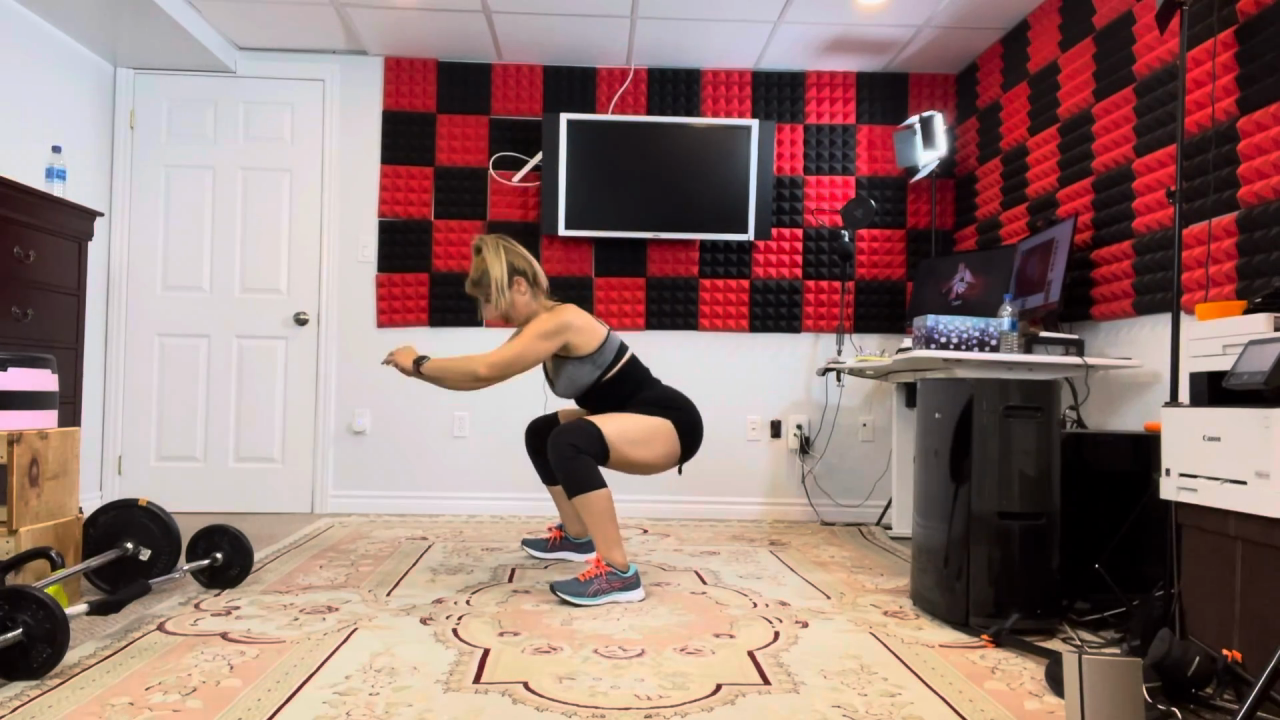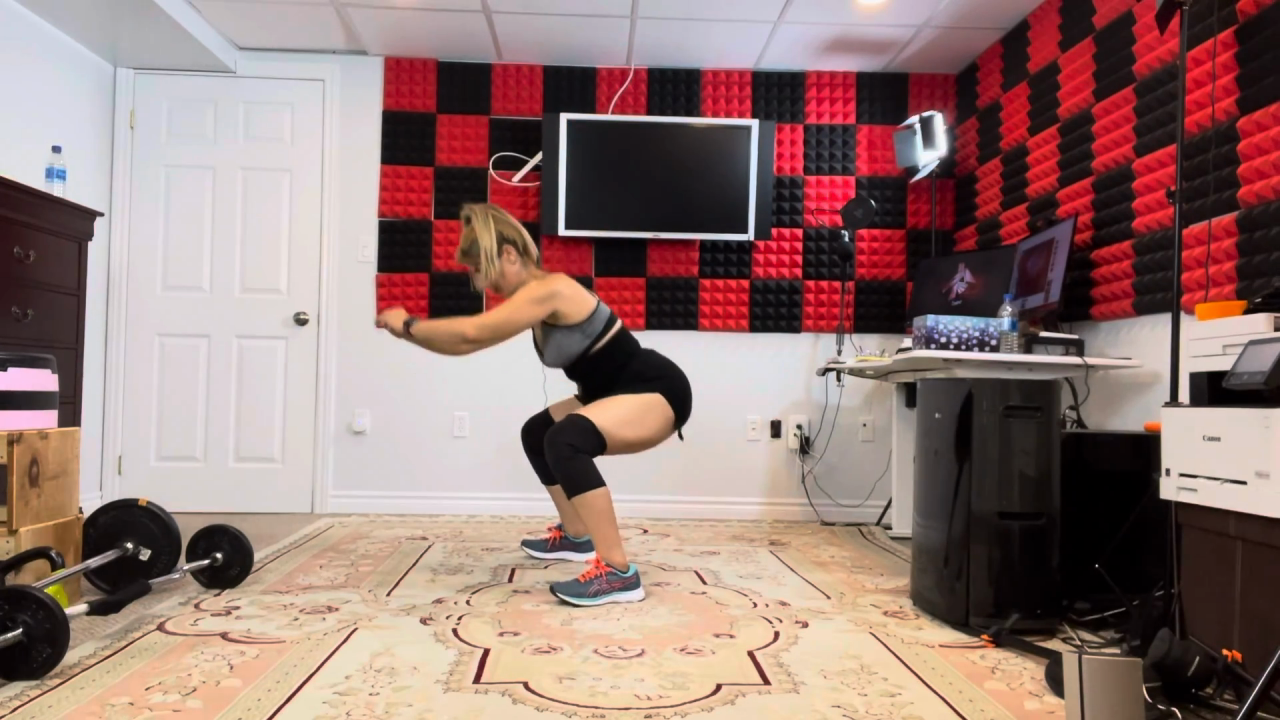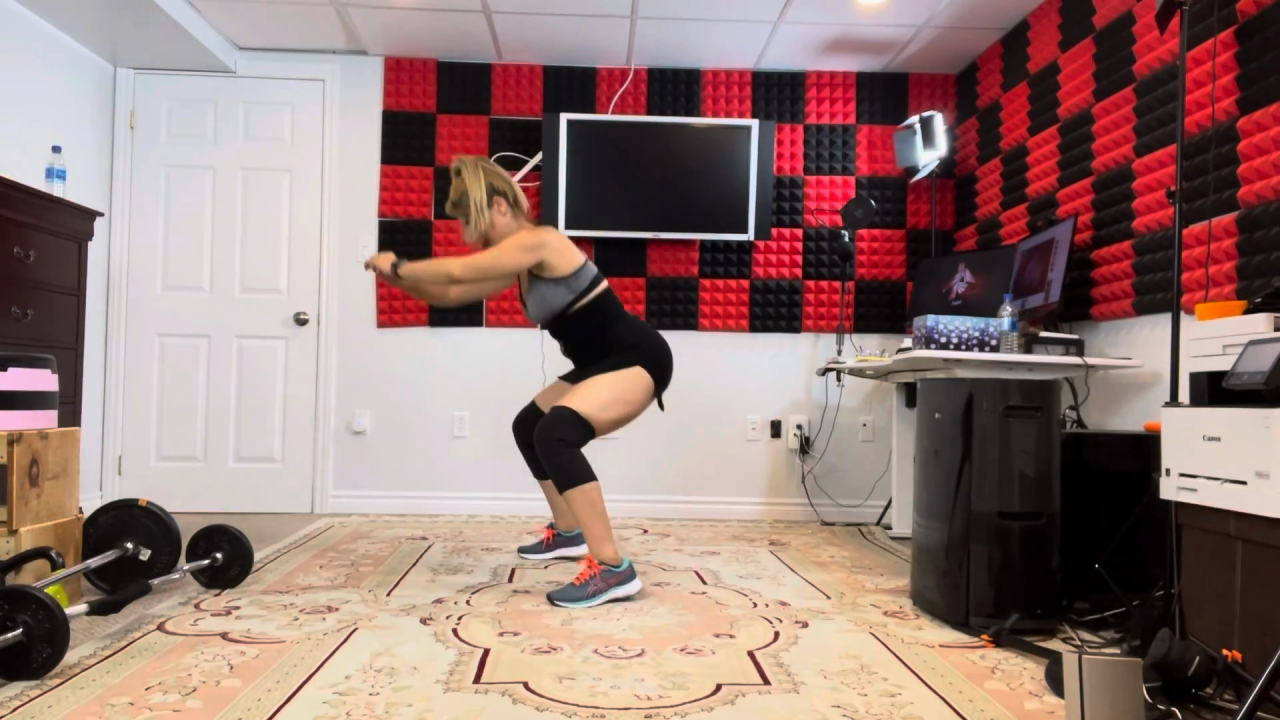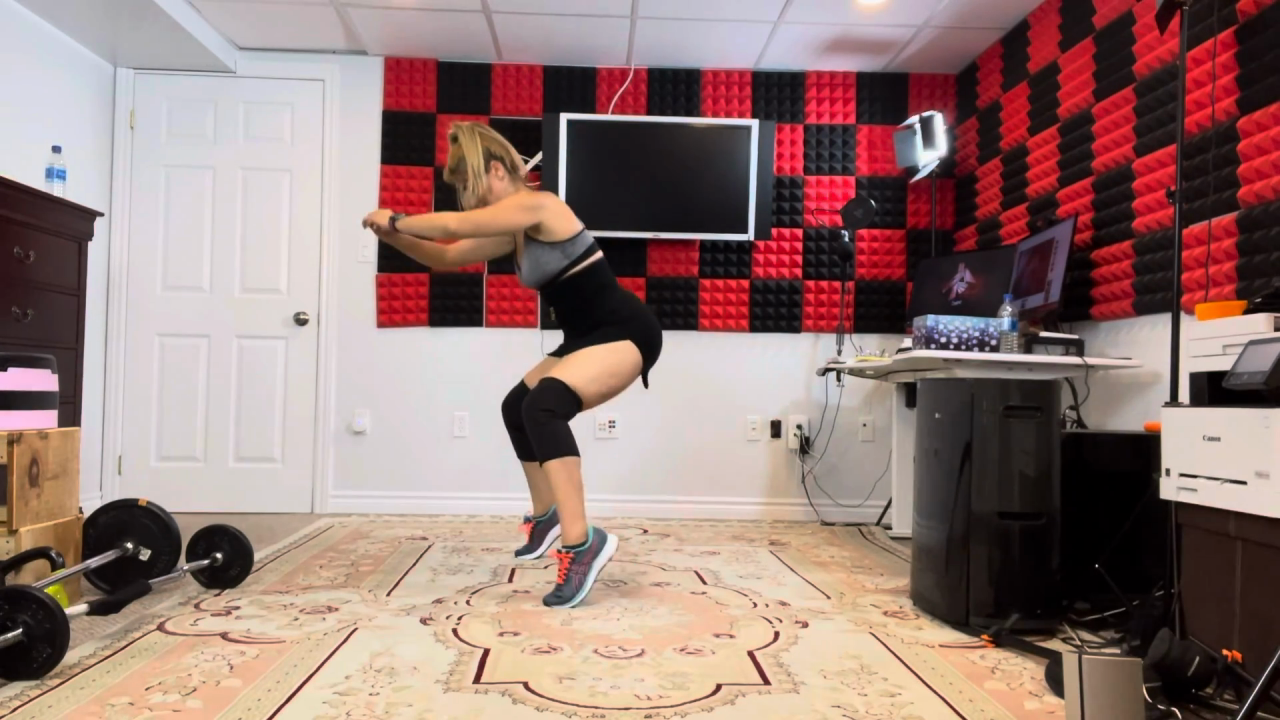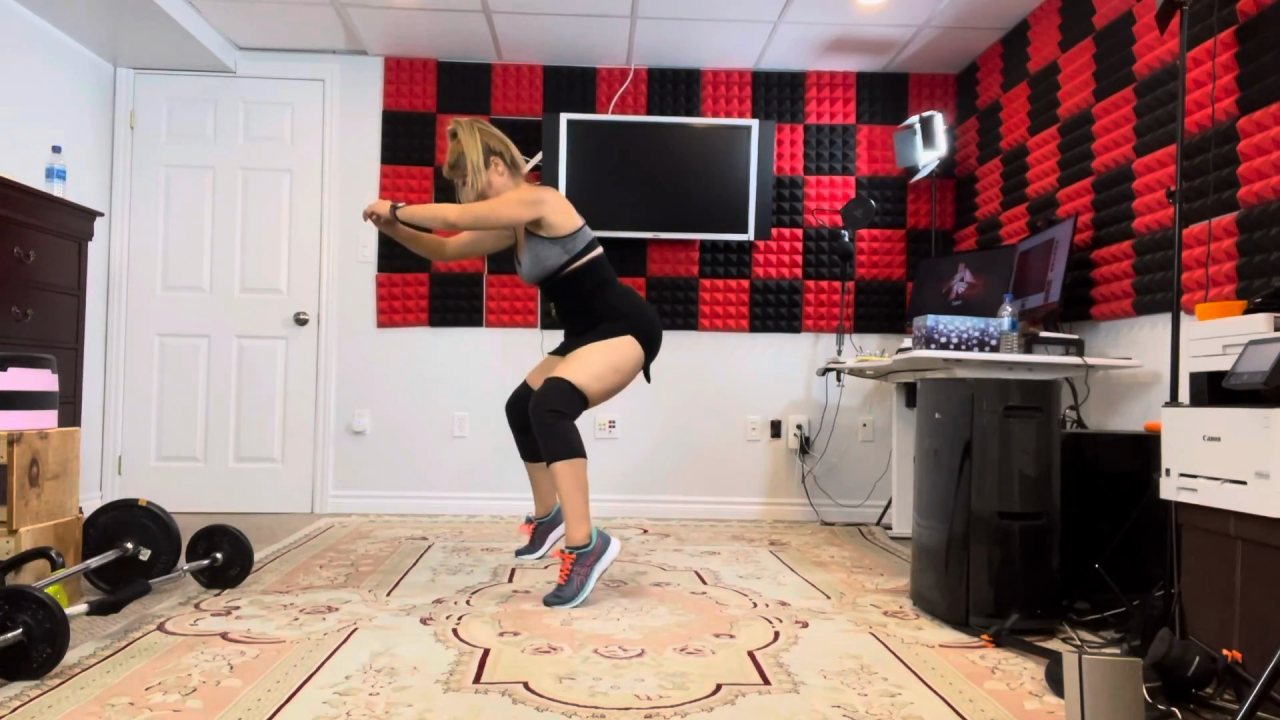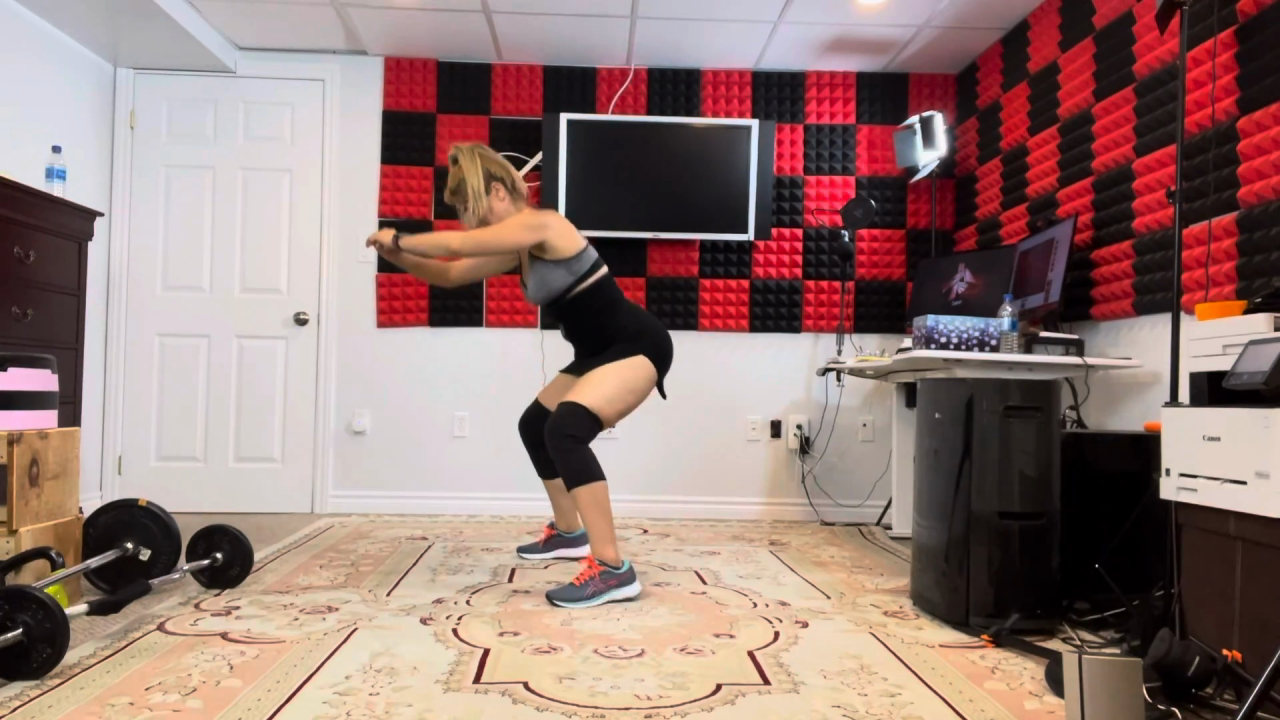
dt=0.2s
person 1, frame 1
left shoulder: (561, 321)
right shoulder: (539, 329)
left elbow: (484, 370)
right elbow: (480, 378)
left wrist: (419, 362)
right wrist: (420, 366)
left hip: (671, 422)
right hip: (638, 417)
left knee: (568, 442)
right knee: (540, 435)
left ankle: (618, 573)
right ankle: (577, 537)
person 1, frame 2
left shoulder: (550, 290)
right shoulder: (533, 300)
left elbow: (473, 332)
right elbow: (470, 341)
left wrist: (409, 326)
right wrist: (411, 328)
left hip: (660, 392)
right hip: (626, 392)
left knee: (565, 441)
right knee: (537, 433)
left ankle: (618, 572)
right ankle: (576, 536)
person 1, frame 3
left shoulder: (539, 241)
right shoulder: (521, 262)
left elbow: (459, 271)
right elbow: (453, 293)
left wrist: (398, 266)
right wrist: (398, 275)
left hip: (639, 359)
right hip: (606, 363)
left knee: (555, 434)
right knee: (528, 426)
left ankle: (612, 566)
right ankle: (568, 532)
person 1, frame 4
left shoulder: (537, 204)
right shoulder: (516, 228)
left elbow: (454, 226)
right elbow: (448, 256)
left wrist: (395, 221)
right wrist: (393, 233)
left hip: (625, 331)
right hip: (591, 335)
left knee: (542, 407)
right knee: (517, 408)
left ankle: (582, 541)
right ankle: (545, 518)
person 1, frame 5
left shoulder: (538, 199)
right shoulder: (514, 223)
left elbow: (454, 217)
right elbow: (447, 249)
left wrist: (396, 210)
right wrist: (393, 226)
left hip: (626, 326)
right hip: (591, 331)
left knee: (549, 407)
right knee: (521, 408)
left ankle: (585, 542)
right ankle: (547, 517)
person 1, frame 6
left shoulder: (541, 223)
right shoulder: (520, 245)
left elbow: (457, 243)
right elbow: (450, 273)
left wrist: (398, 238)
right wrist: (397, 253)
left hip: (637, 344)
right hip: (601, 349)
left knee: (566, 429)
right knee: (535, 423)
left ankle: (612, 567)
right ankle: (568, 531)
